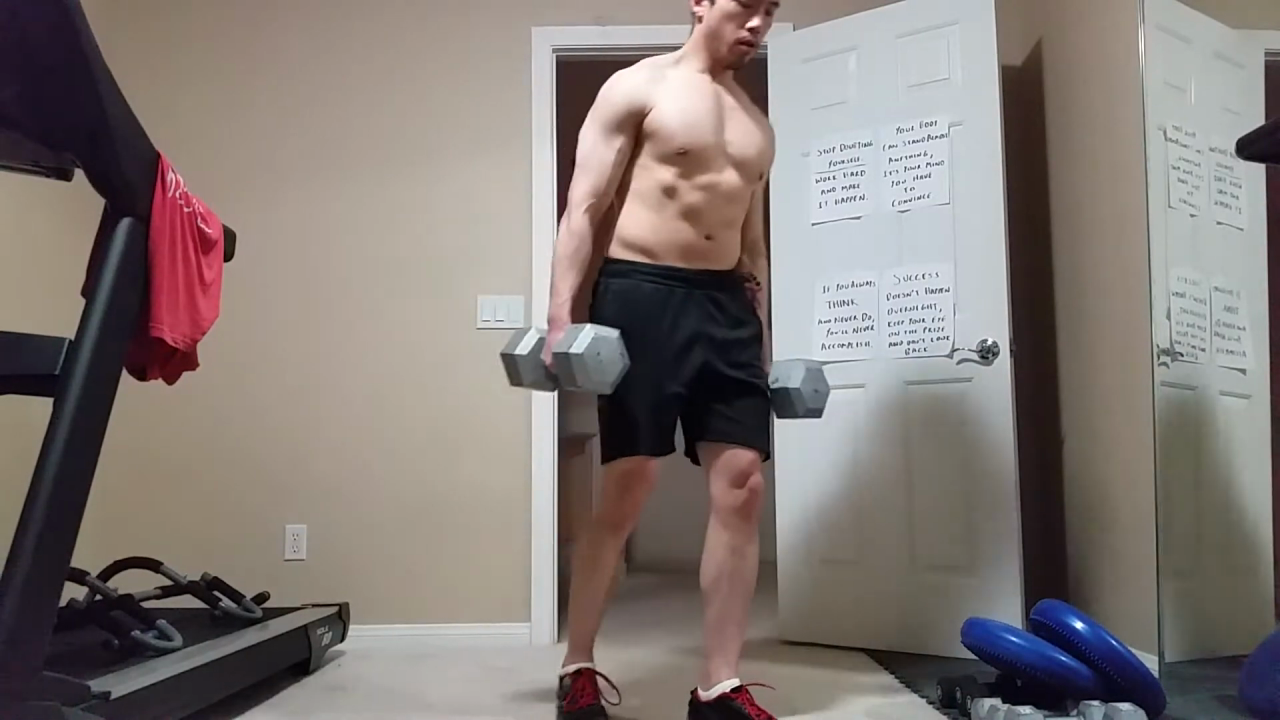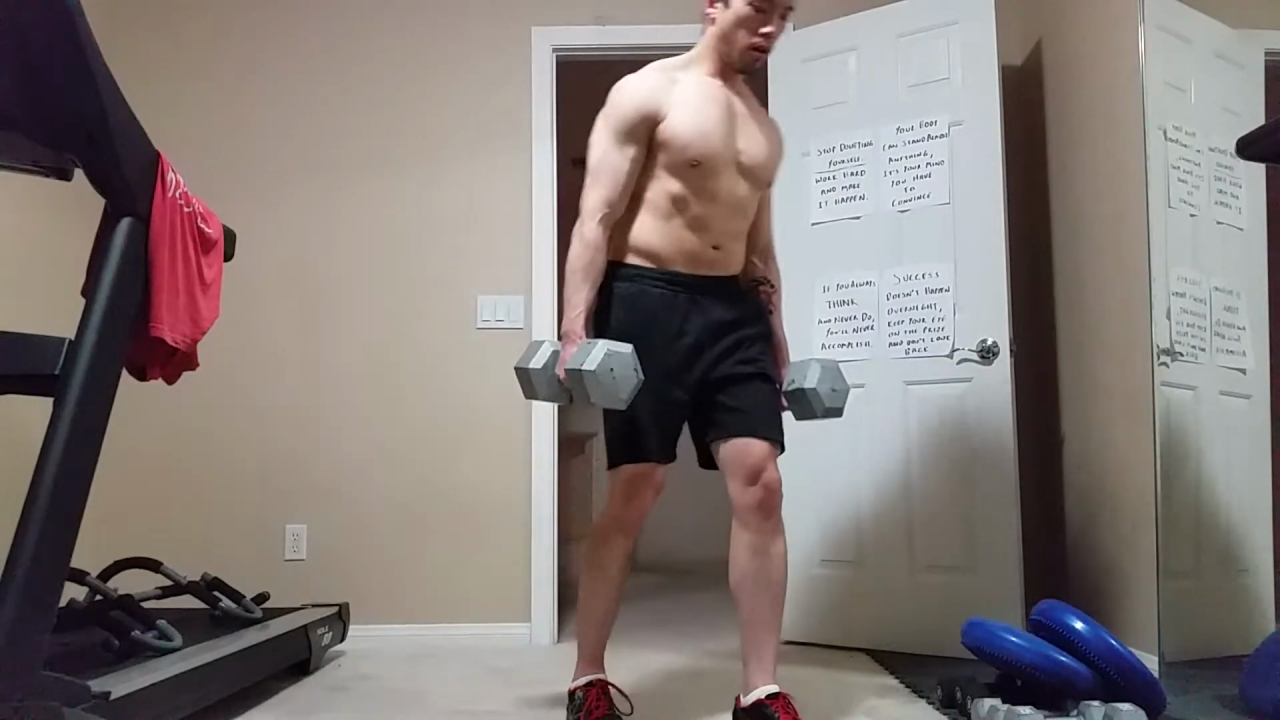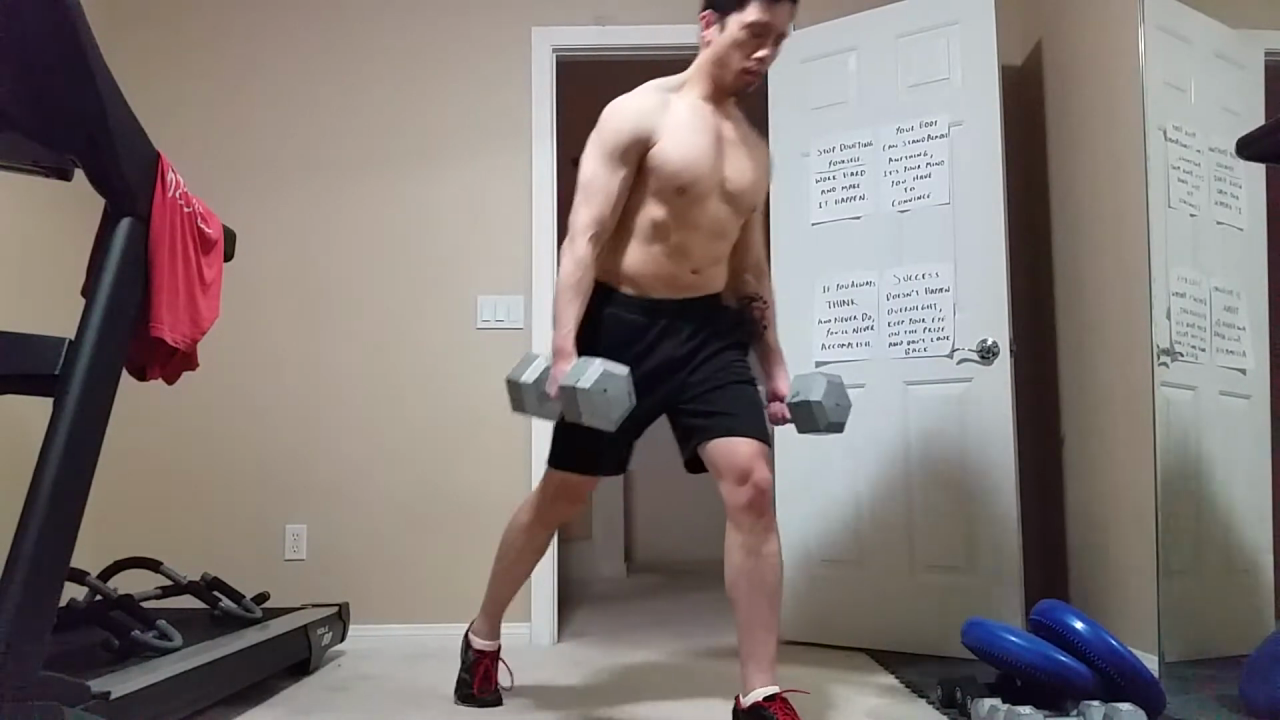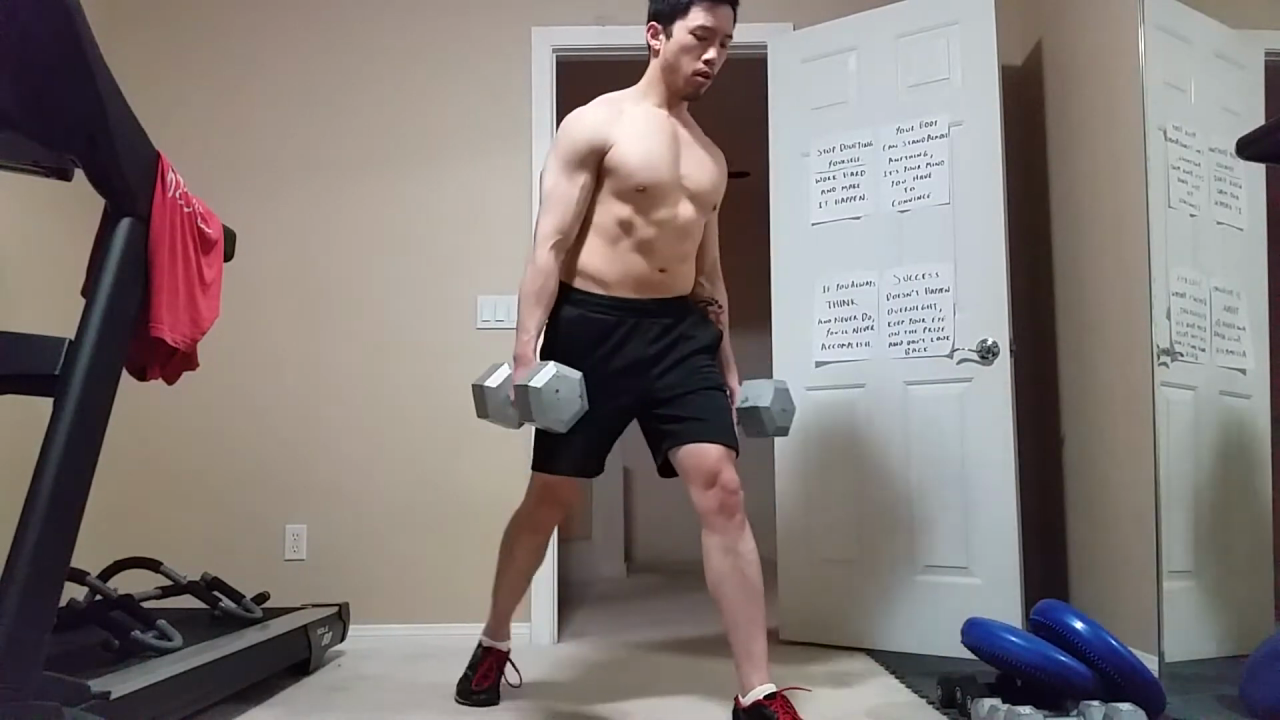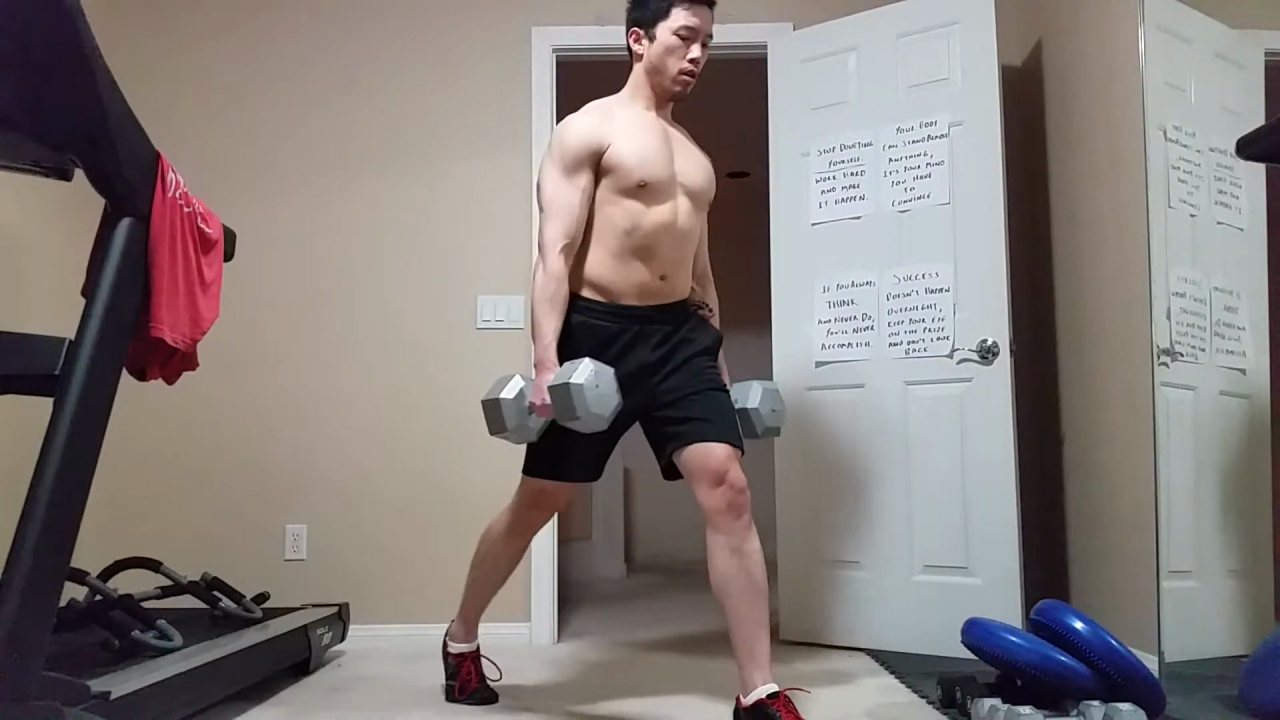
dt=0.5s
person 1, frame 1
left shoulder: (757, 124)
right shoulder: (637, 88)
right elbow: (583, 209)
left wrist: (764, 342)
right wrist: (561, 312)
left hip: (726, 306)
right hip: (641, 295)
left knee: (742, 489)
right knee: (626, 490)
person 1, frame 2
left shoulder: (763, 126)
right shoulder: (647, 93)
right elbow: (596, 217)
left wrist: (779, 344)
right wrist: (574, 326)
left hip: (733, 311)
right hip: (648, 302)
left knee: (760, 486)
right knee: (632, 495)
person 1, frame 3
left shoulder: (755, 150)
right shoulder: (638, 115)
left elbow: (750, 265)
right elbow: (585, 237)
left wrist: (775, 365)
right wrist: (565, 344)
left hip: (710, 329)
right hip: (625, 323)
left knee: (751, 488)
right knee: (562, 494)
right ankle: (482, 639)
person 1, frame 4
left shoulder: (710, 156)
right shoulder: (594, 125)
right elbow: (551, 244)
left wrist: (728, 368)
right wrist: (525, 350)
left hip: (680, 331)
right hip: (594, 328)
left knee: (722, 494)
right knee: (550, 498)
right ankle: (493, 641)
person 1, frame 5
left shoulder: (696, 155)
right shoulder: (587, 131)
right elbow: (554, 253)
left wrist: (721, 366)
right wrist: (546, 360)
left hip: (679, 336)
right hip: (597, 331)
left knee: (729, 494)
right knee: (536, 502)
right ankle: (462, 639)
